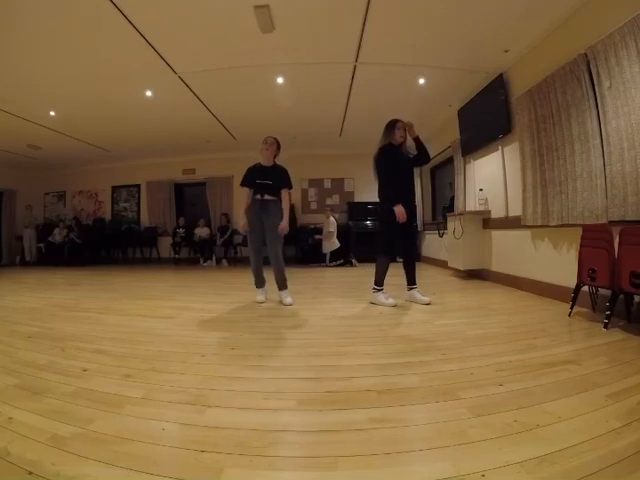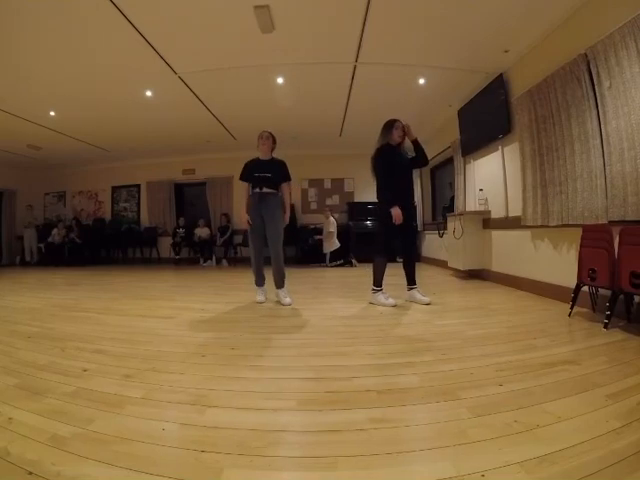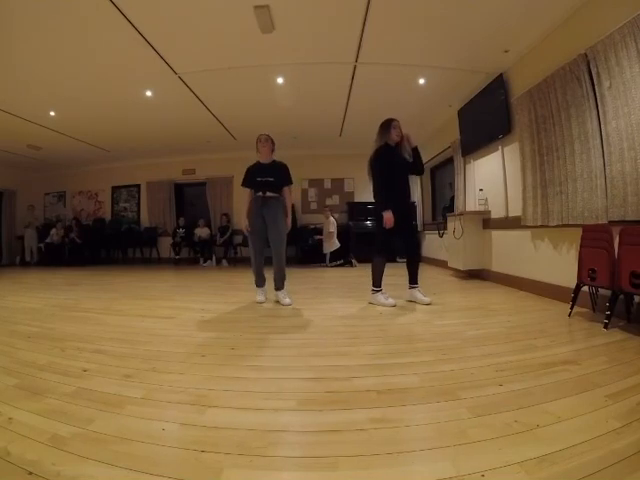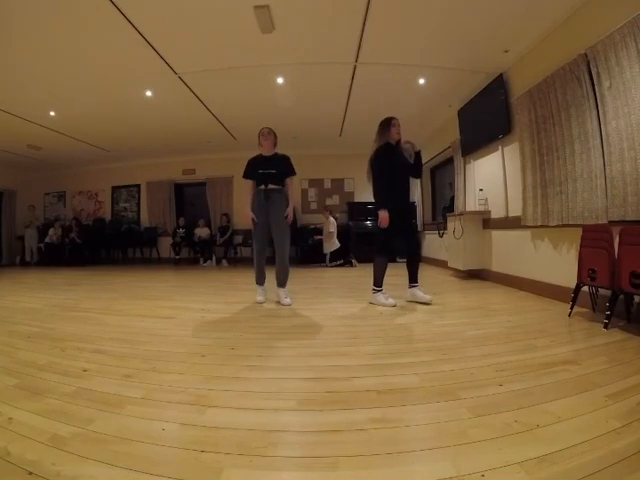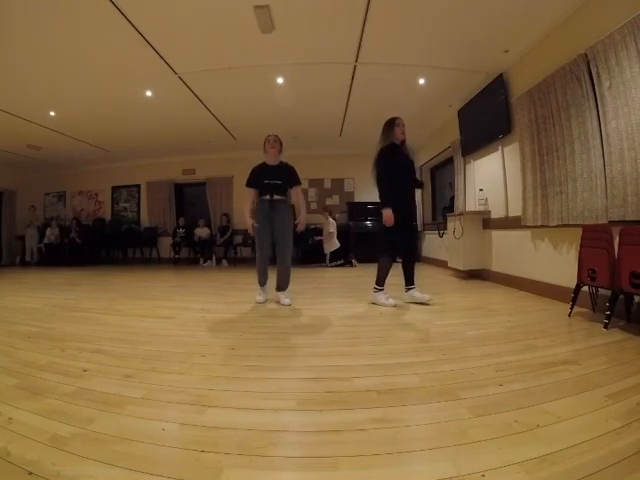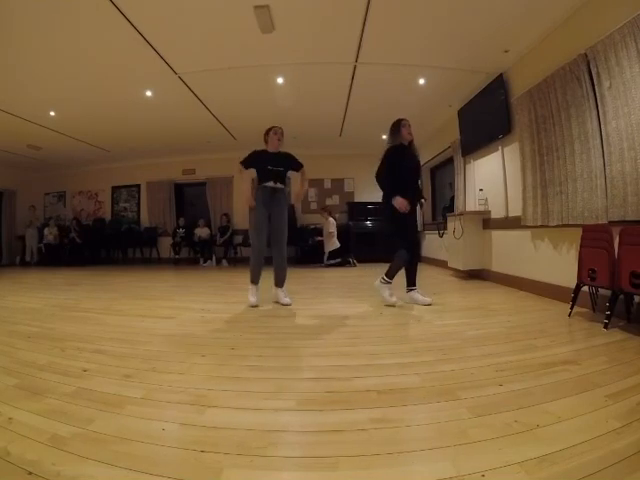
dt=0.2s
person 1, frame 1
left shoulder: (404, 155)
right shoulder: (385, 152)
left elbow: (425, 158)
right elbow: (385, 181)
left wrist: (415, 136)
right wrist: (395, 204)
left hip: (408, 206)
right hip: (391, 207)
left knee: (410, 248)
right knee: (387, 247)
left ankle: (412, 289)
right ankle: (377, 291)
person 1, frame 2
left shoulder: (402, 156)
right shoulder: (382, 153)
left elbow: (423, 161)
right elbow: (383, 183)
left wrist: (413, 138)
right wrist: (393, 206)
left hip: (407, 206)
right hip: (390, 208)
left knee: (410, 247)
right knee: (384, 247)
left ankle: (412, 289)
right ankle: (376, 291)
person 1, frame 3
left shoulder: (400, 155)
right shoulder: (380, 154)
left elbow: (419, 170)
right elbow: (379, 185)
left wrist: (413, 146)
right wrist: (385, 209)
left hip: (404, 207)
right hip: (388, 209)
left knee: (413, 246)
right knee: (383, 248)
left ankle: (413, 289)
right ankle: (376, 292)
person 1, frame 4
left shoulder: (399, 154)
right shoulder: (381, 153)
left elbow: (416, 173)
right elbow: (378, 183)
left wrist: (417, 152)
right wrist: (382, 208)
left hip: (404, 206)
right hip: (389, 208)
left knee: (414, 245)
right knee: (384, 247)
left ankle: (413, 288)
right ankle: (377, 292)
person 1, frame 5
left shoulder: (404, 153)
right shoulder: (387, 152)
right elbow: (382, 181)
left wrist: (422, 184)
right wrist: (386, 206)
left hip: (407, 207)
right hip: (393, 208)
left knee: (410, 248)
right knee: (391, 248)
left ankle: (410, 290)
right ankle: (378, 291)
person 1, frame 6
left shoulder: (411, 154)
right shoulder: (394, 151)
right elbow: (381, 176)
left wrist: (419, 197)
right wrist: (393, 197)
left hip: (409, 207)
right hip: (396, 207)
left knee: (413, 247)
right knee: (407, 245)
left ankle: (411, 290)
right ankle: (385, 281)
person 2, frame 1
left shoulder: (281, 171)
right shoulder: (252, 170)
left elbow: (285, 197)
right elbow: (246, 195)
left wrist: (285, 219)
right wrist: (243, 217)
left hip: (273, 210)
right hip: (255, 210)
left knee: (275, 251)
right knee: (255, 251)
left ankle: (283, 290)
right ankle: (260, 288)
person 2, frame 2
left shoulder: (279, 164)
right shoulder: (250, 165)
left elbow: (285, 189)
right elbow: (246, 189)
left wrist: (287, 212)
right wrist: (245, 211)
left hip: (273, 203)
right hip: (255, 204)
left knee: (276, 246)
right knee: (256, 248)
left ankle: (281, 288)
right ankle: (260, 288)
person 2, frame 3
left shoulder: (281, 167)
right shoulder: (252, 169)
left elbow: (287, 193)
right elbow: (248, 194)
left wrist: (289, 216)
right wrist: (245, 217)
left hip: (276, 207)
right hip: (257, 208)
left knee: (278, 249)
right knee: (257, 250)
left ankle: (280, 290)
right ankle: (260, 288)
person 2, frame 4
left shoulder: (283, 160)
right shoulder: (253, 162)
left elbow: (289, 184)
right elbow: (251, 187)
left wrist: (291, 205)
right wrist: (249, 208)
left hip: (279, 200)
right hip: (260, 201)
left knee: (282, 245)
right knee: (259, 245)
left ankle: (282, 288)
right ankle: (260, 287)
person 2, frame 5
left shoulder: (287, 169)
right shoulder: (258, 170)
left elbow: (297, 192)
right elbow: (251, 195)
left wrist: (302, 214)
right wrist: (248, 216)
left hip: (282, 210)
right hip: (262, 210)
left knee: (285, 253)
right knee: (263, 253)
left ankle: (282, 291)
right ankle: (262, 288)
person 2, frame 6
left shoulder: (287, 157)
right shoulder: (258, 155)
left elbow: (302, 171)
right elbow: (241, 170)
left wrist: (302, 189)
right wrist: (247, 189)
left hip: (280, 200)
right hip: (261, 199)
left knee: (280, 247)
right knee: (258, 244)
left ankle: (279, 289)
right ankle: (254, 287)
